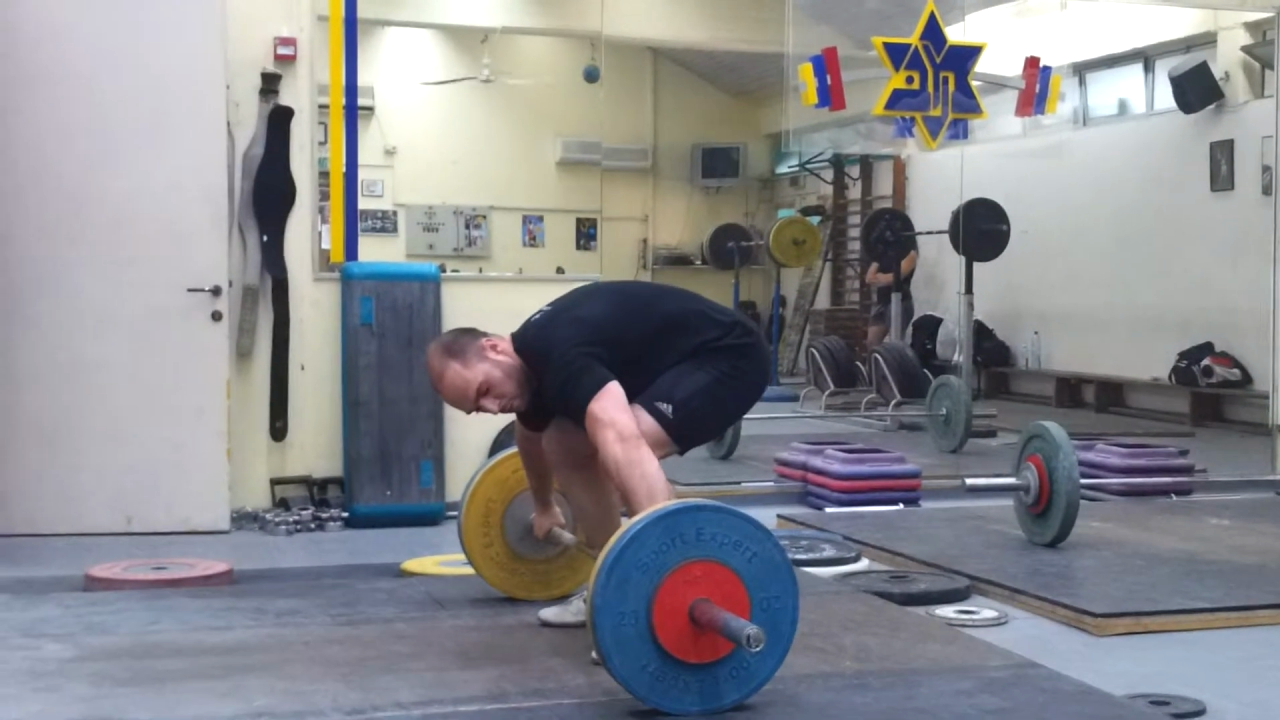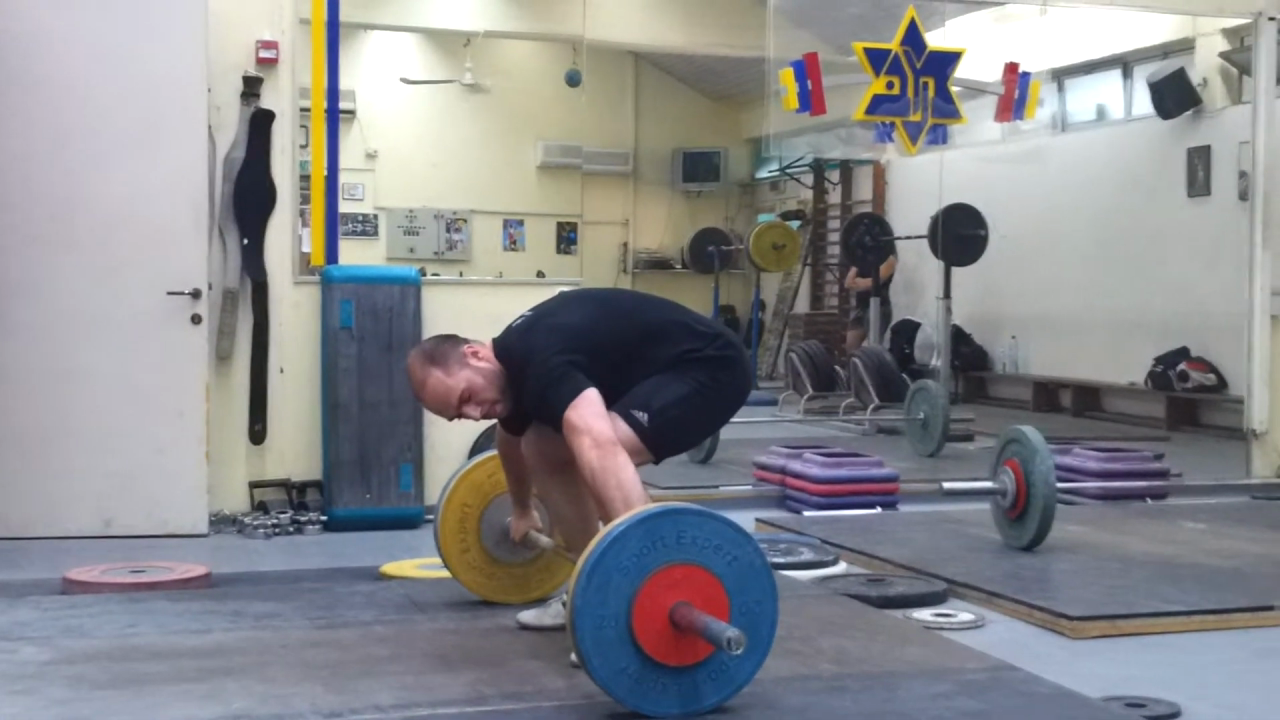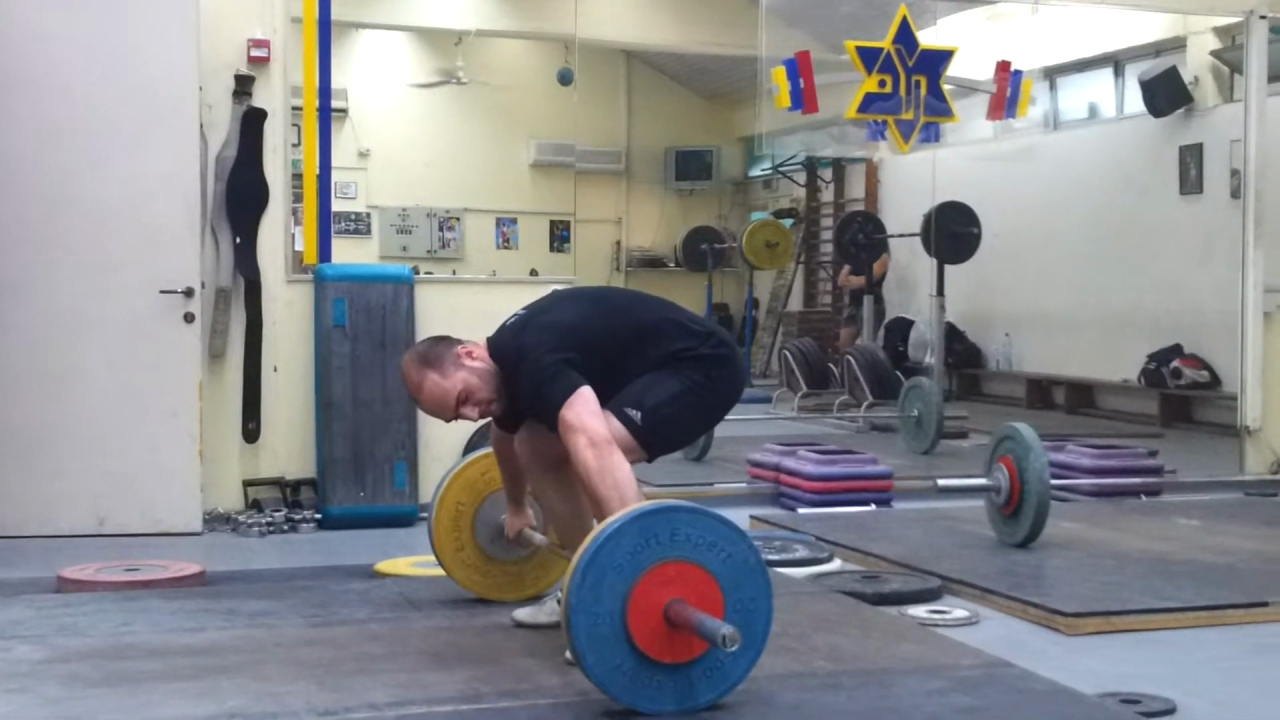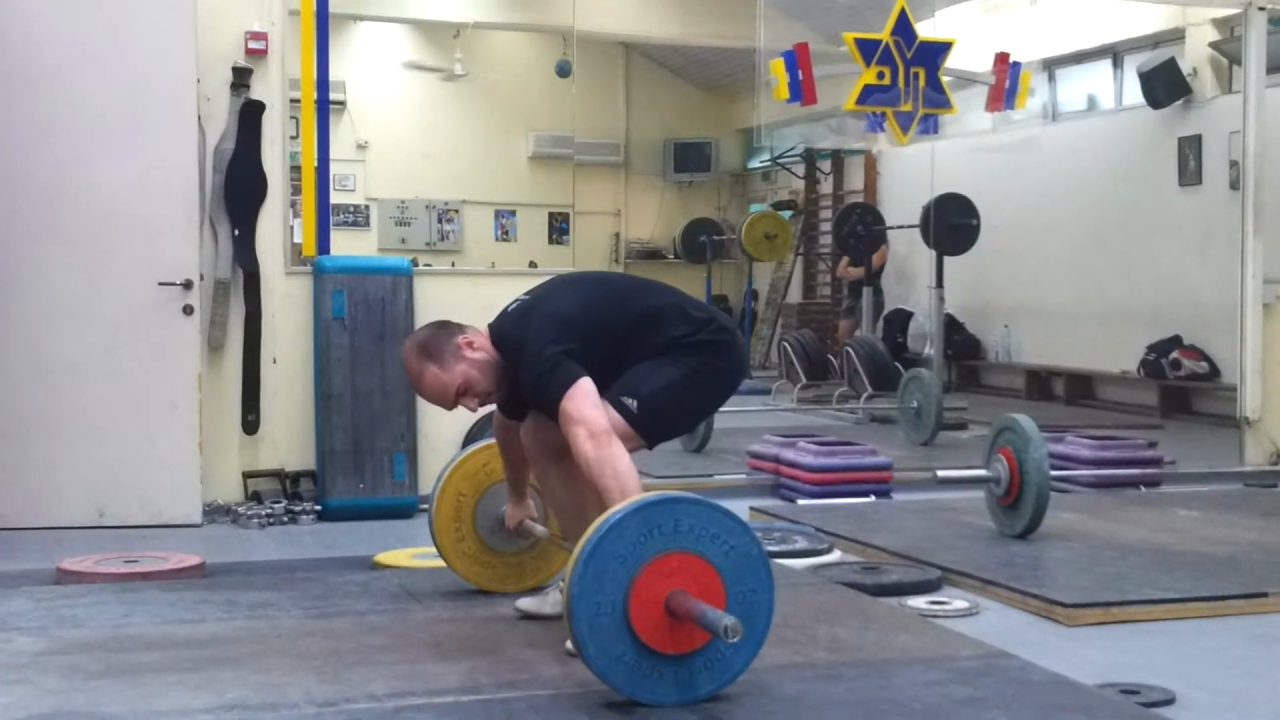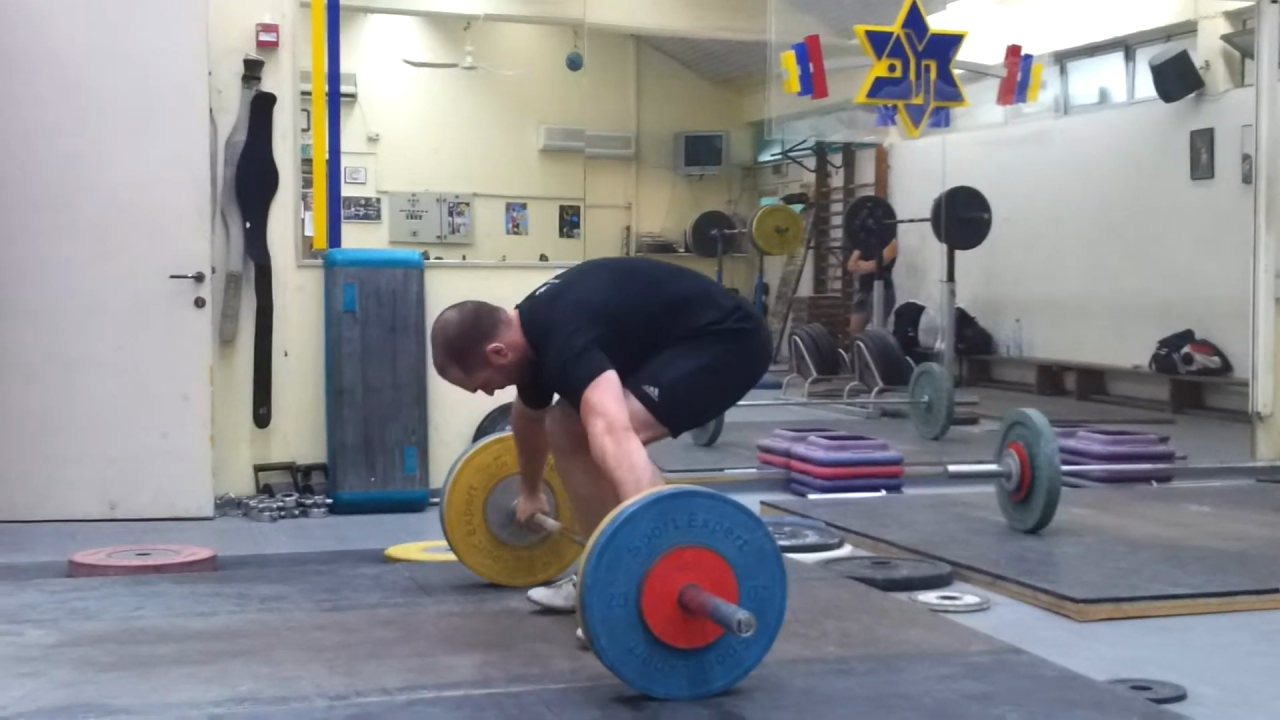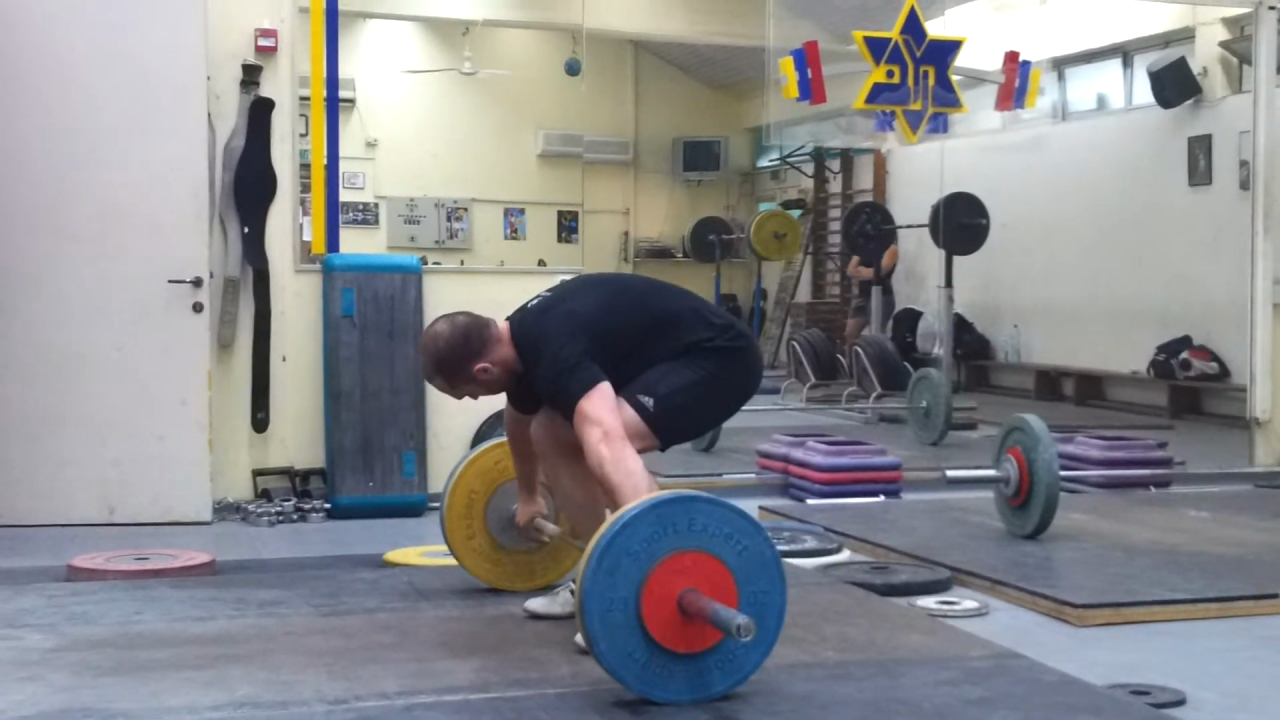
dt=0.4s
person 1, frame 1
left shoulder: (560, 356)
right shoulder: (532, 359)
left elbow: (623, 442)
right elbow: (532, 436)
right wrist: (544, 508)
left hip: (730, 356)
left knee: (618, 449)
right knee: (563, 444)
person 1, frame 2
left shoulder: (541, 361)
right shoulder: (514, 363)
left elbow: (599, 447)
right elbow: (512, 439)
right wrist: (522, 511)
left hip: (710, 366)
left knee: (596, 453)
right knee: (541, 447)
person 1, frame 3
left shoulder: (534, 361)
right shoulder: (508, 360)
left elbow: (595, 448)
right elbow: (508, 437)
right wrist: (516, 509)
left hip: (703, 366)
left knee: (591, 454)
right knee: (534, 446)
person 1, frame 4
left shoulder: (536, 350)
right shoulder: (508, 346)
left elbow: (595, 439)
right elbow: (510, 426)
right wrist: (518, 500)
left hip: (705, 353)
right hip: (649, 353)
left knee: (587, 442)
right knee: (539, 436)
person 1, frame 5
left shoulder: (565, 339)
right shoulder: (531, 332)
left elbow: (612, 433)
right elbow: (529, 415)
right wrist: (530, 495)
left hip: (726, 340)
right hip: (671, 336)
left knee: (604, 430)
right knee: (564, 427)
person 1, frame 6
left shoulder: (556, 352)
right shoulder: (521, 337)
left elbow: (607, 443)
right elbow: (521, 421)
right wrist: (528, 497)
left hip: (720, 358)
left knee: (601, 439)
right knee: (549, 433)
